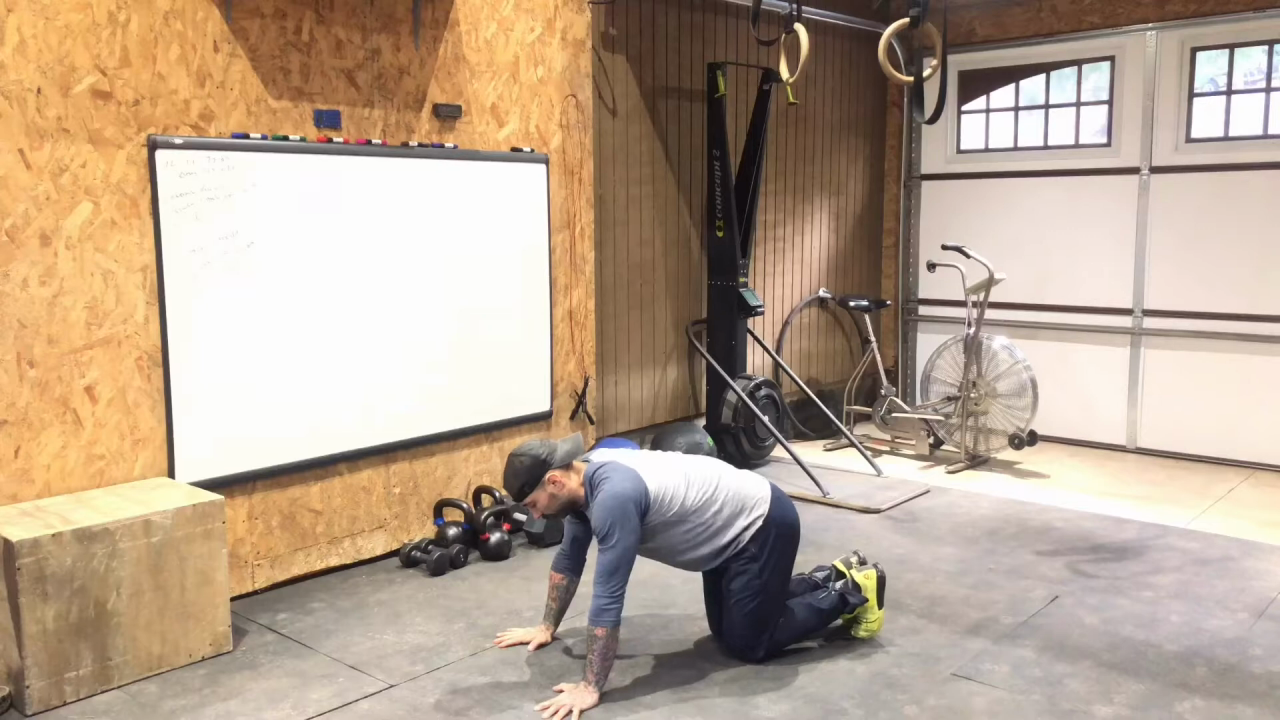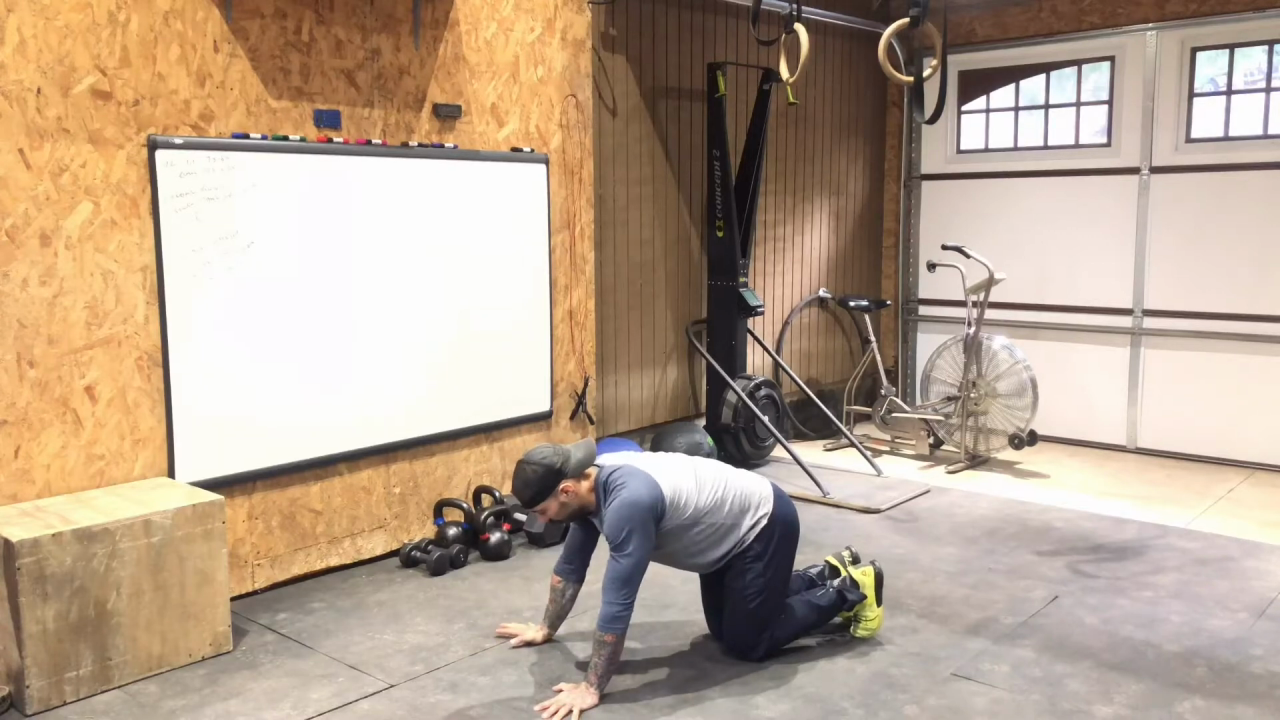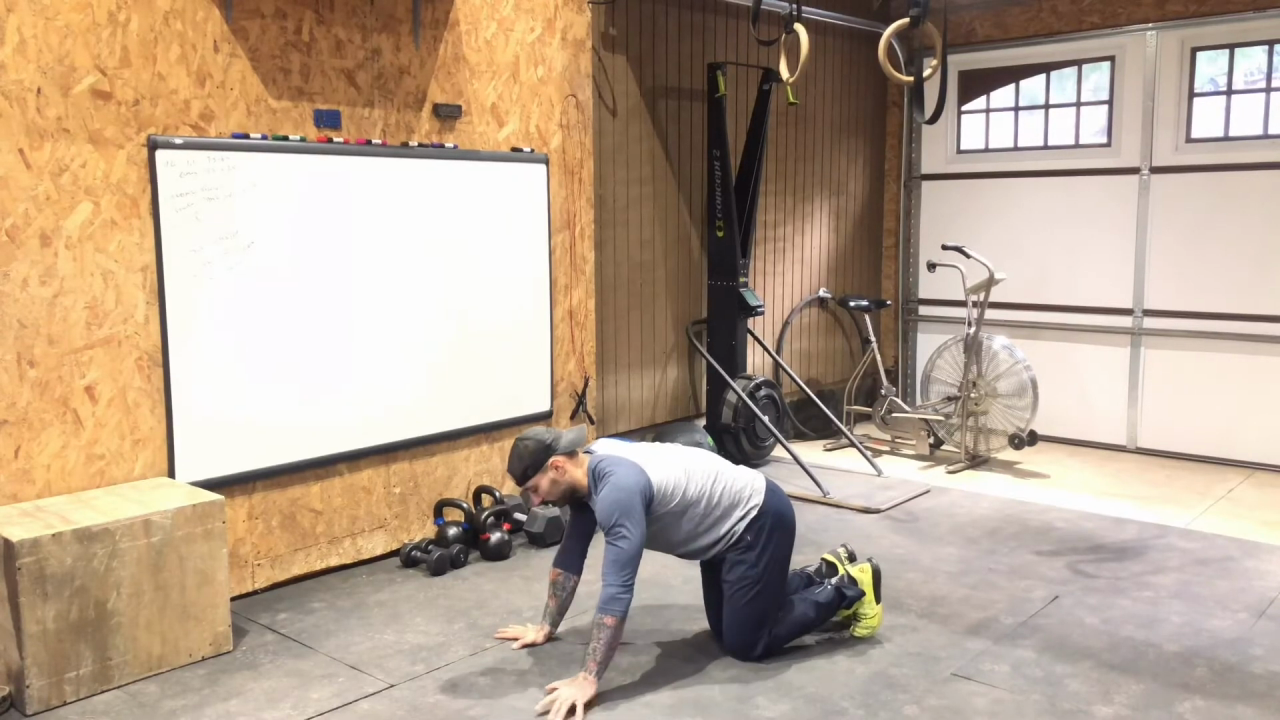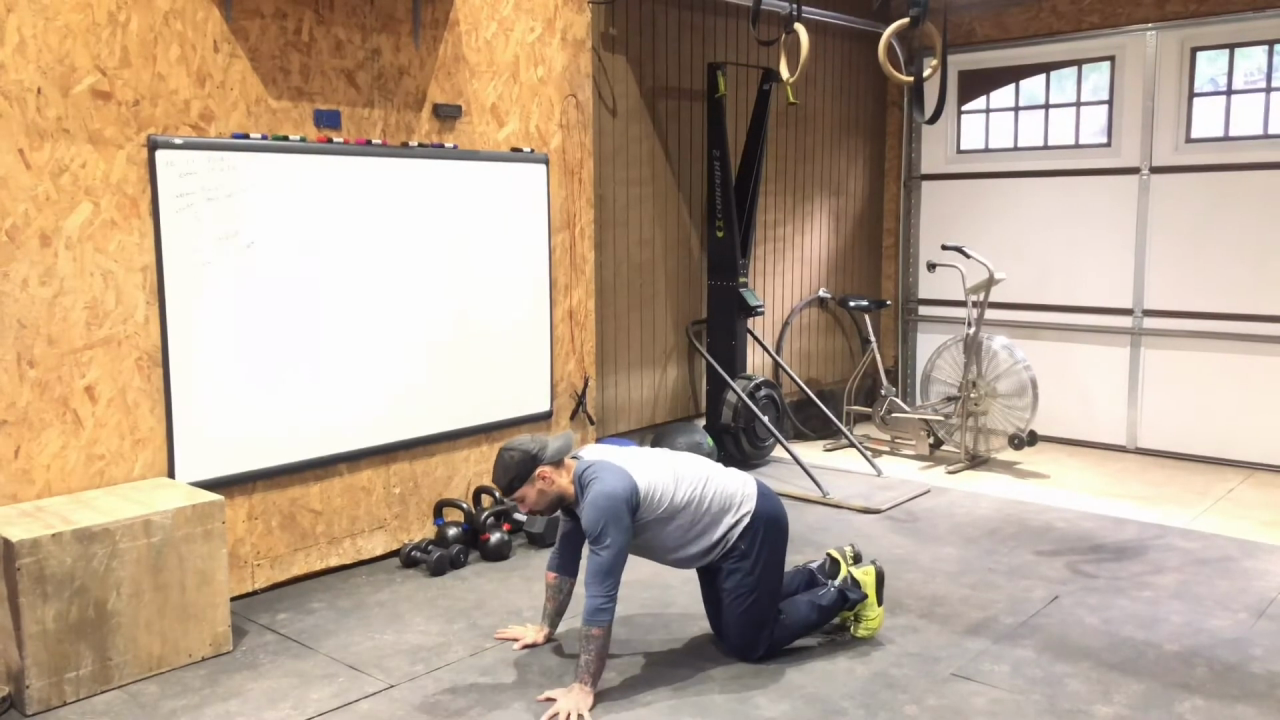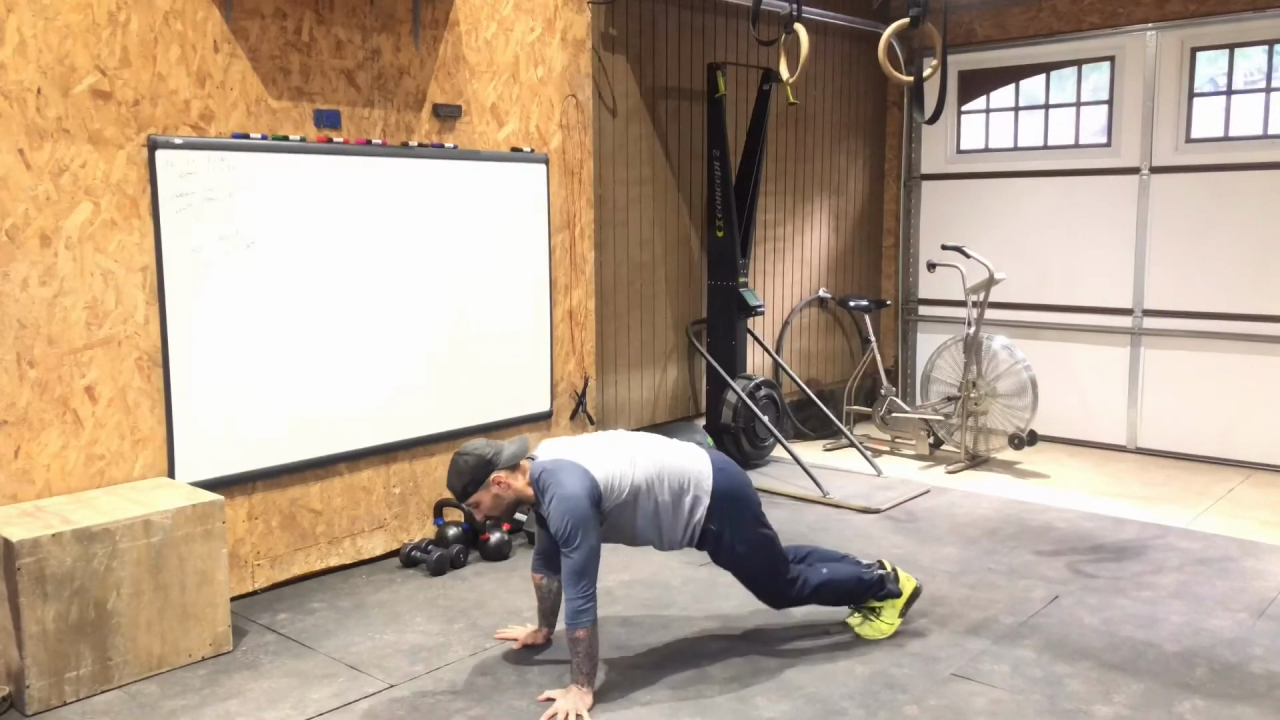
dt=1s
person 1, frame 1
left shoulder: (613, 496)
right shoulder: (584, 480)
left elbow: (608, 596)
right elbow: (569, 561)
left wrist: (590, 688)
right wrist: (547, 627)
left hip: (764, 524)
right hip: (734, 522)
left knee: (747, 644)
right knee: (725, 630)
left ankle: (853, 591)
right ankle: (833, 577)
person 1, frame 2
left shoulder: (629, 502)
right shoulder: (589, 483)
left elbow: (618, 602)
right elbow: (571, 565)
left wrist: (591, 688)
right wrist: (545, 628)
left hip: (765, 524)
right hip: (730, 526)
left knee: (747, 643)
right knee: (723, 630)
left ankle: (850, 589)
right ankle: (829, 573)
person 1, frame 3
left shoulder: (618, 487)
right shoulder: (587, 470)
left elbow: (617, 588)
right elbow: (570, 556)
left wrist: (586, 680)
right wrist: (545, 626)
left hip: (758, 518)
right hip: (728, 520)
left knee: (746, 643)
right knee: (724, 629)
left ankle: (849, 587)
right ankle: (826, 573)
person 1, frame 4
left shoulder: (604, 494)
right shoulder: (577, 476)
left elbow: (601, 595)
right elbow: (564, 559)
right wrist: (545, 628)
left hip: (751, 522)
right hip: (723, 520)
left knee: (748, 644)
right knee: (727, 630)
left ankle: (853, 588)
right ankle: (828, 570)
person 1, frame 5
left shoulder: (565, 494)
right shoulder: (540, 471)
left elbow: (580, 595)
right elbow: (546, 560)
right wrist: (542, 628)
left hip: (713, 495)
right hip: (699, 484)
left knee: (781, 585)
right knee: (777, 564)
left ankle: (890, 587)
right ankle: (873, 573)
